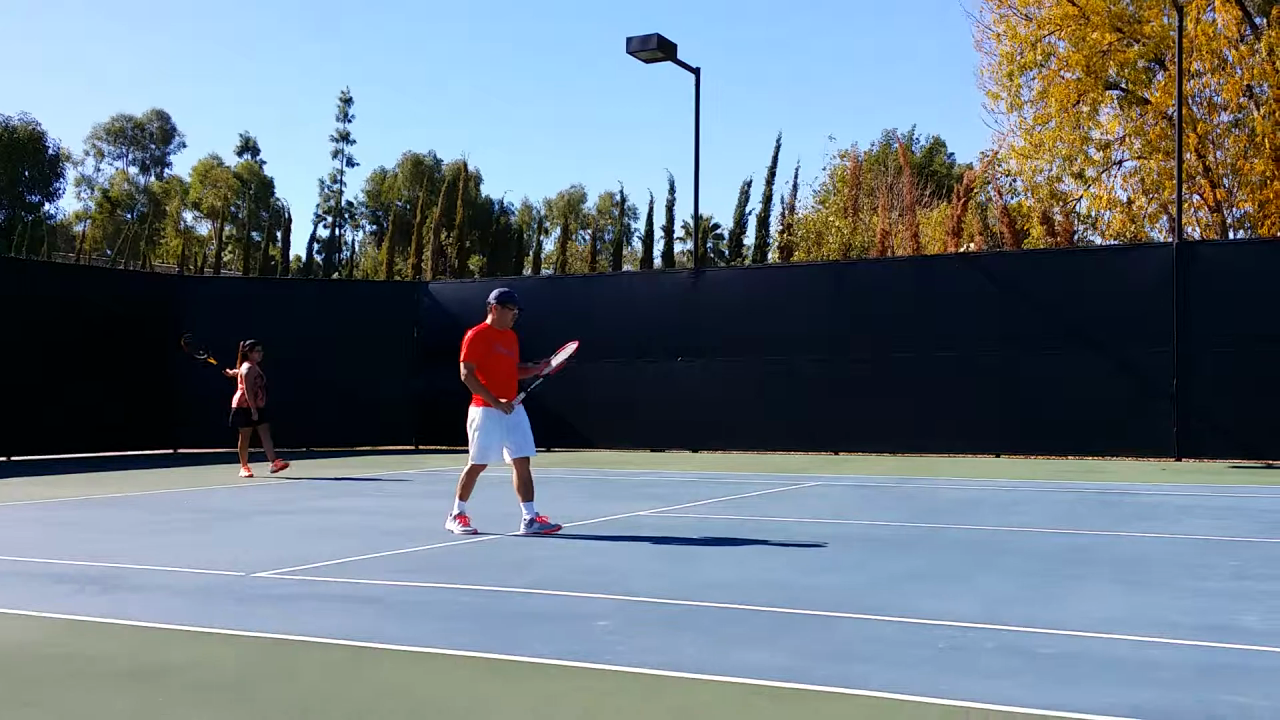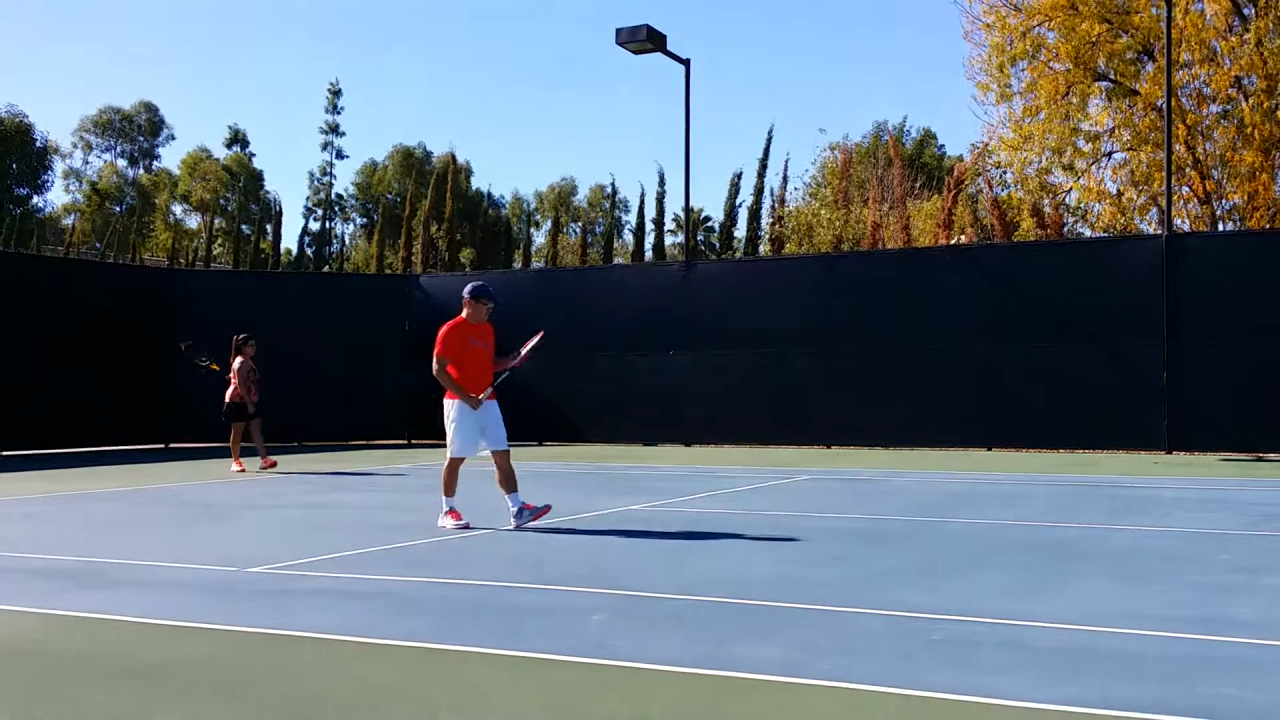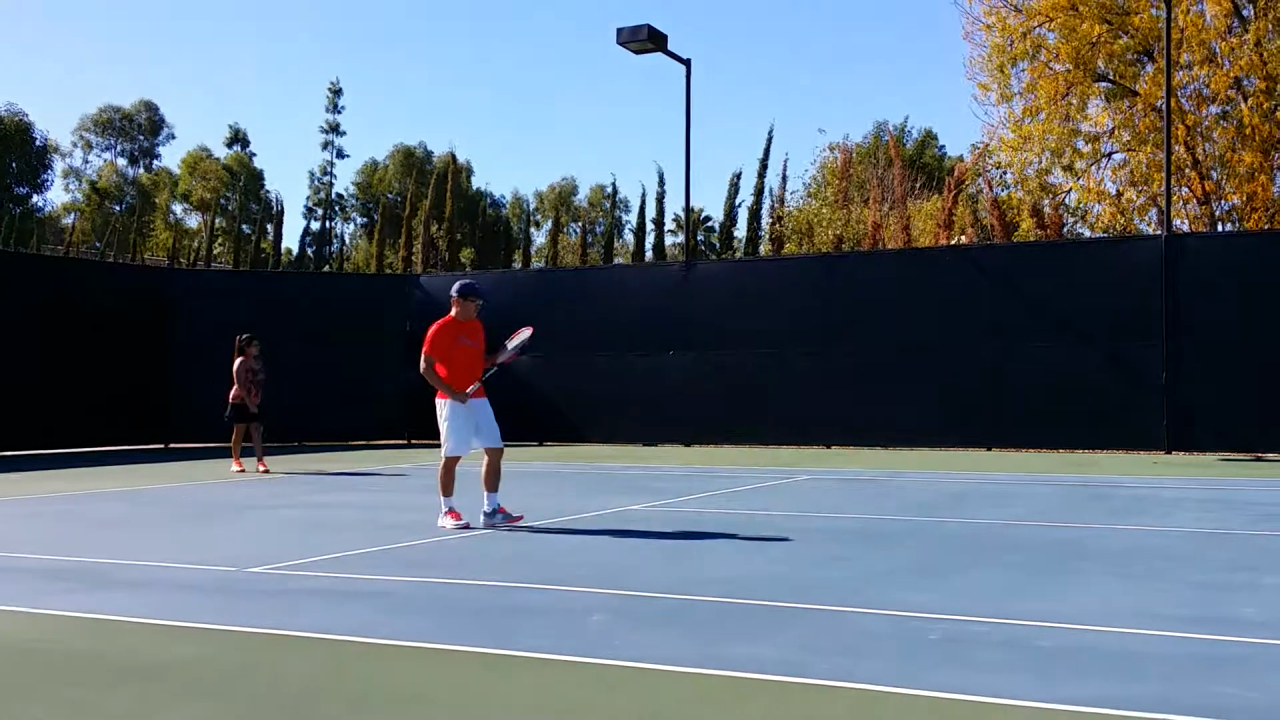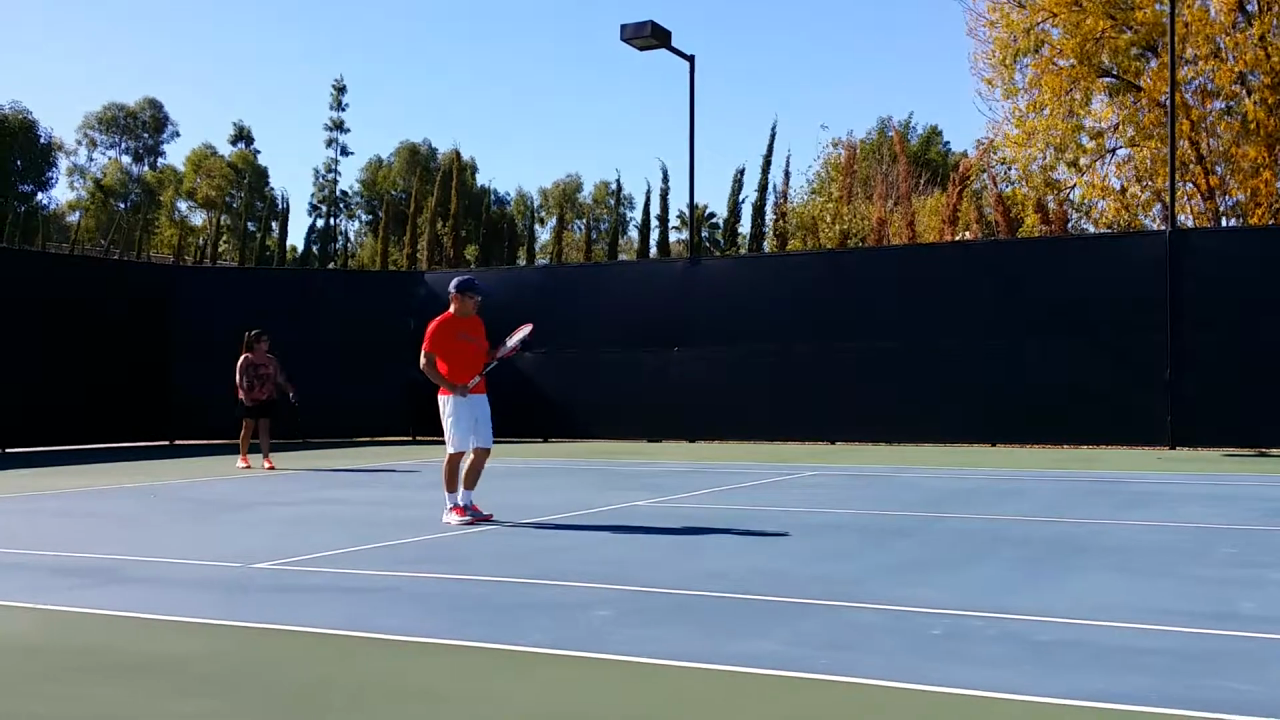
dt=0.2s
person 1, frame 1
left shoulder: (512, 336)
right shoulder: (476, 335)
right elbow: (467, 374)
left wrist: (538, 368)
right wrist: (495, 402)
left hip: (513, 410)
right hip: (486, 410)
left knee: (522, 463)
right knee: (478, 464)
left ankle: (530, 518)
right ankle: (457, 515)
person 1, frame 2
left shoulder: (487, 330)
right shoulder: (451, 330)
right elbow: (438, 369)
left wrist: (509, 362)
right wrist: (465, 397)
left hip: (487, 403)
right hip: (460, 404)
left knee: (502, 455)
right knee: (456, 457)
left ankle: (517, 510)
right ankle: (447, 511)
person 1, frame 3
left shoulder: (477, 327)
right shoulder: (440, 329)
right elbow: (426, 367)
left wrist: (498, 358)
right wrist: (452, 393)
left hip: (478, 400)
right hip: (452, 402)
left knee: (495, 451)
right knee: (452, 457)
left ankle: (491, 510)
right ankle: (447, 511)
person 1, frame 4
left shoulder: (477, 322)
right shoulder: (440, 325)
right elbow: (426, 363)
left wrist: (499, 352)
right wrist: (451, 387)
left hip: (479, 396)
right hip: (455, 398)
left knee: (483, 451)
right knee: (456, 452)
left ankle: (466, 504)
right ankle: (452, 507)
